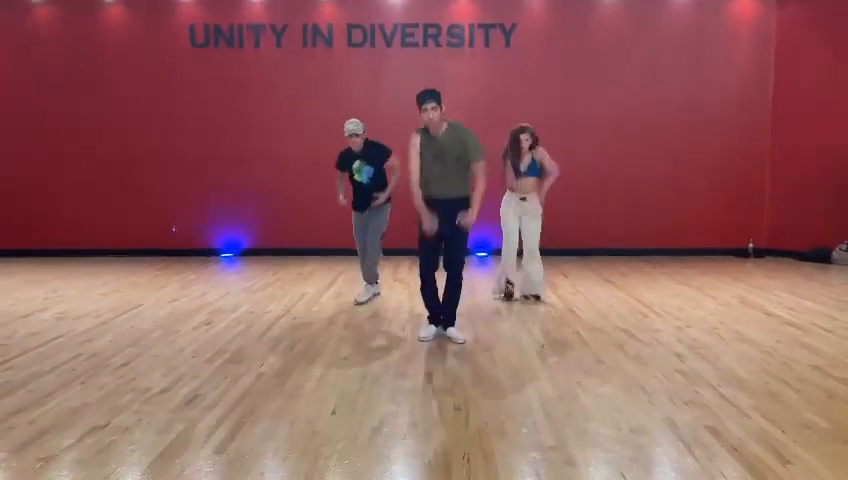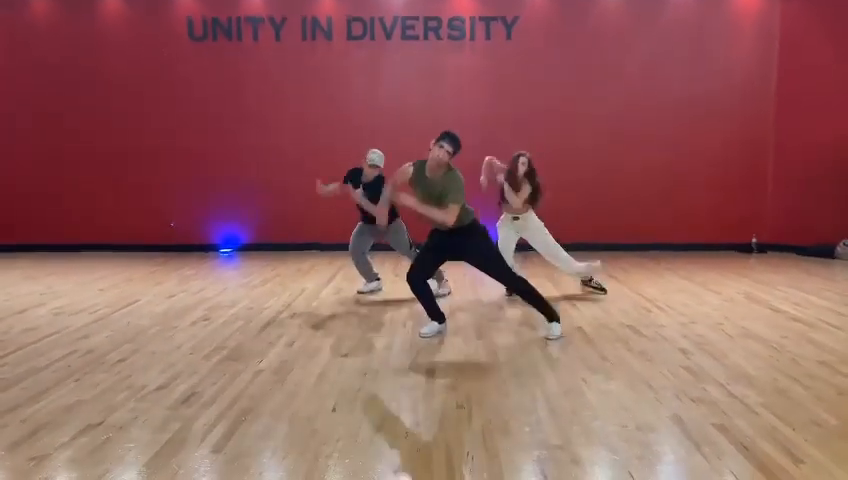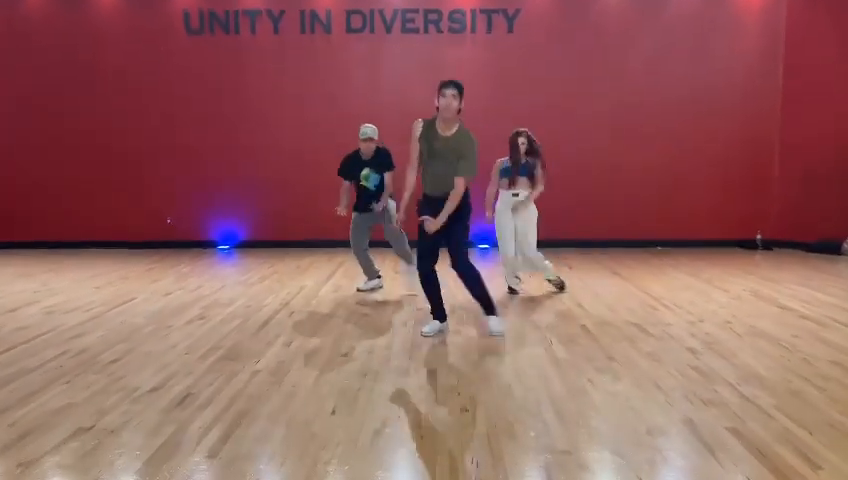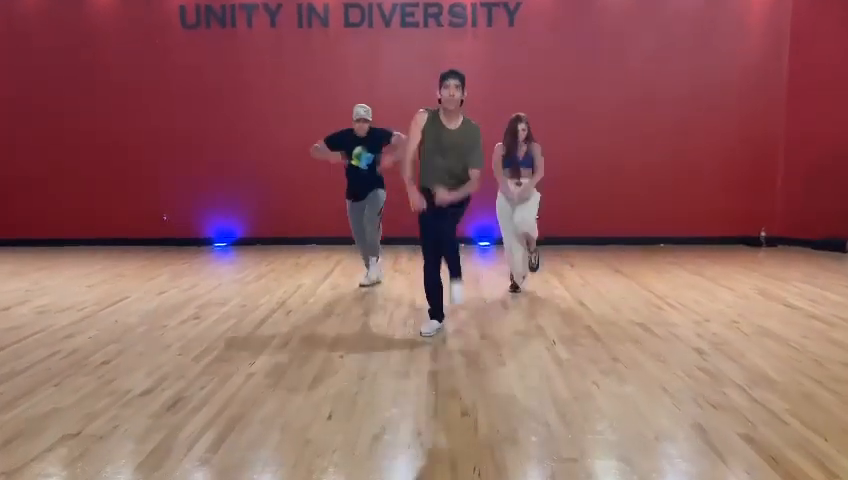
dt=0.3s
person 1, frame 1
left shoulder: (462, 133)
right shoulder: (417, 139)
left elbow: (479, 171)
right elbow: (414, 181)
left wrist: (474, 210)
right wrist: (423, 213)
left hip: (459, 206)
right hip: (431, 208)
left knee: (454, 267)
right knee: (426, 267)
left ankle: (449, 324)
right ankle: (435, 321)
person 1, frame 2
left shoulder: (453, 180)
right shoulder: (413, 169)
left elbow: (449, 218)
right elbow: (390, 187)
left wrist: (414, 203)
right wrist: (382, 210)
left hip: (467, 233)
right hip: (441, 235)
left knee: (506, 276)
right knee: (415, 278)
left ankle: (552, 318)
right ankle: (437, 321)
person 1, frame 3
left shoulder: (465, 141)
right shoulder: (421, 127)
left elbow: (459, 187)
right elbow: (413, 168)
left wrist: (440, 221)
right wrist: (403, 207)
left hip: (455, 205)
right hip: (429, 203)
left knee: (460, 262)
right knee: (425, 264)
left ankle: (490, 313)
right ankle: (439, 317)
person 1, frame 4
left shoulder: (472, 132)
right shoulder: (423, 118)
left elbow: (474, 181)
right elbow: (408, 158)
left wrist: (452, 195)
right wrist: (411, 188)
left hip: (455, 196)
right hip: (426, 196)
left knee: (445, 237)
right knee: (430, 259)
left ankle: (455, 276)
right ankle: (436, 316)
person 2, frame 1
left shoulder: (376, 148)
right shoulder: (344, 156)
left elbow: (396, 167)
right elbow: (340, 174)
left wrist: (388, 191)
right wrist: (341, 194)
left hip: (379, 204)
right hip: (359, 207)
left knee: (373, 243)
right knee: (362, 246)
left ankle: (370, 285)
right ankle: (372, 283)
person 2, frame 2
left shoulder: (381, 184)
right shoulder: (354, 173)
right elbow: (341, 186)
left wrist: (361, 200)
right wrist: (326, 189)
left hip: (389, 224)
right hip: (367, 223)
left knee: (410, 253)
right knee: (355, 250)
left ankle: (441, 280)
right ankle: (373, 281)
person 2, frame 3
left shoulder: (383, 155)
right shoulder: (349, 161)
left elbow: (388, 184)
right elbow: (346, 186)
left wrist: (383, 202)
right wrist: (343, 205)
left hip: (383, 204)
right hip: (361, 209)
left knee: (393, 232)
right knee: (358, 246)
left ankle: (410, 263)
right ankle: (374, 278)
person 2, frame 4
left shoulder: (379, 134)
right shoulder: (342, 137)
left elbow: (402, 139)
right elbow: (315, 150)
left wrist: (390, 156)
right wrist: (331, 157)
left hip: (375, 191)
right hip: (354, 194)
left knee: (372, 222)
right knee: (360, 237)
left ankle: (375, 258)
right ankle: (372, 269)
person 3, frame 1
left shoulder: (538, 153)
right shoulder: (510, 157)
left elbow: (554, 171)
right elbow: (510, 181)
left wrist: (542, 190)
left hip: (531, 203)
right hip: (511, 202)
left knee: (531, 247)
right knee: (510, 245)
left ankle: (532, 288)
right ankle: (508, 284)
person 3, frame 2
left shoulder: (526, 185)
right shoulder: (504, 173)
left elbow: (516, 203)
right elbow: (489, 159)
left wrist: (504, 183)
right wrist: (484, 176)
left hip: (527, 221)
right hip: (507, 222)
left knee: (554, 251)
right knee: (505, 256)
left ankle: (586, 276)
person 3, frame 3
left shoulder: (534, 162)
right shoulder: (501, 164)
left elbow: (540, 185)
right elbow: (492, 187)
left wrist: (528, 200)
right wrist: (489, 209)
left hip: (525, 207)
right hip: (503, 204)
left knee: (529, 250)
right knee: (507, 250)
left ankle: (551, 275)
right ankle: (513, 281)
person 3, frame 4
left shoulder: (534, 147)
right shoulder: (501, 148)
left elbow: (540, 172)
right elbow: (497, 172)
left wrist: (527, 188)
right wrist: (509, 194)
left hip: (528, 193)
right hip: (506, 194)
left knee: (523, 221)
right knee: (510, 239)
left ankle: (531, 243)
right ankle: (517, 277)
